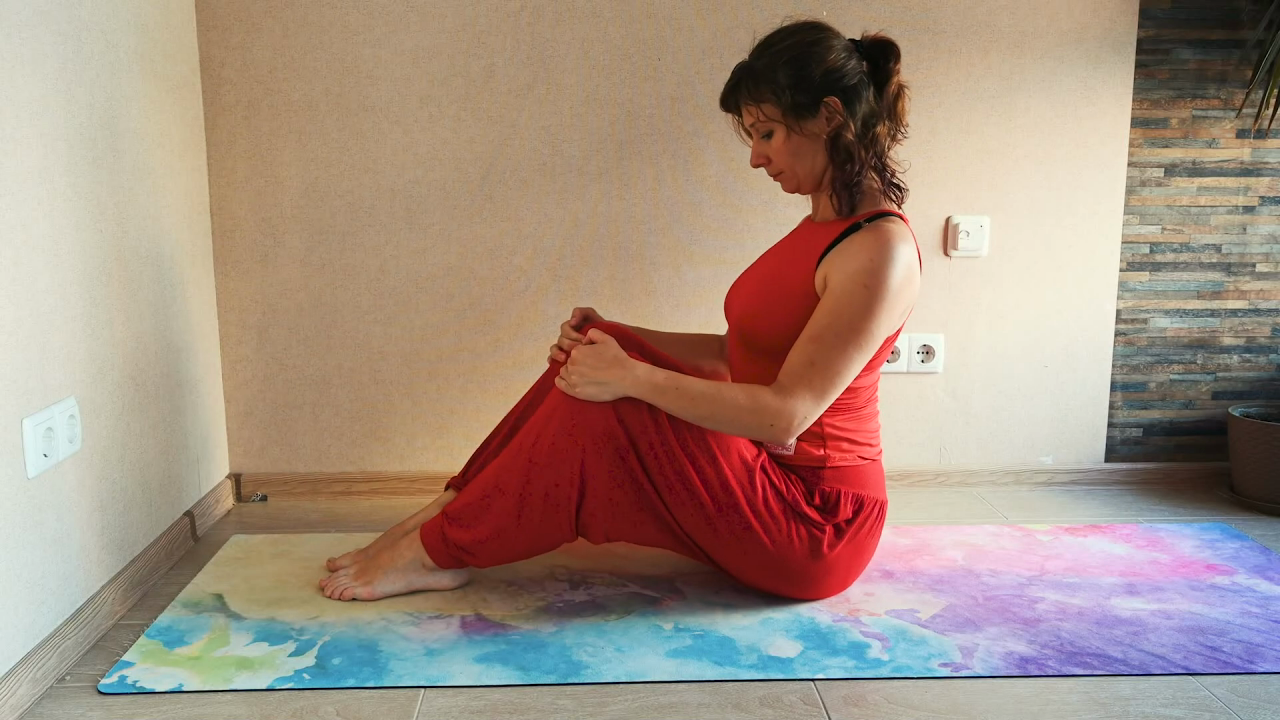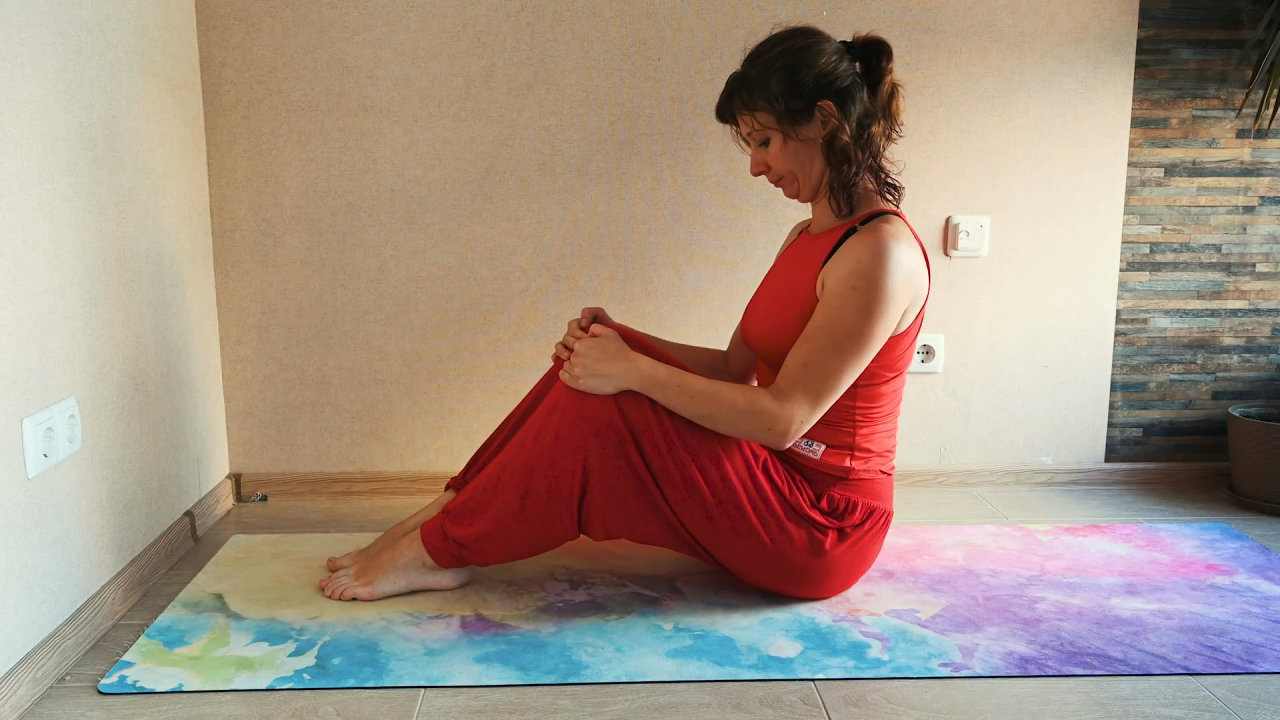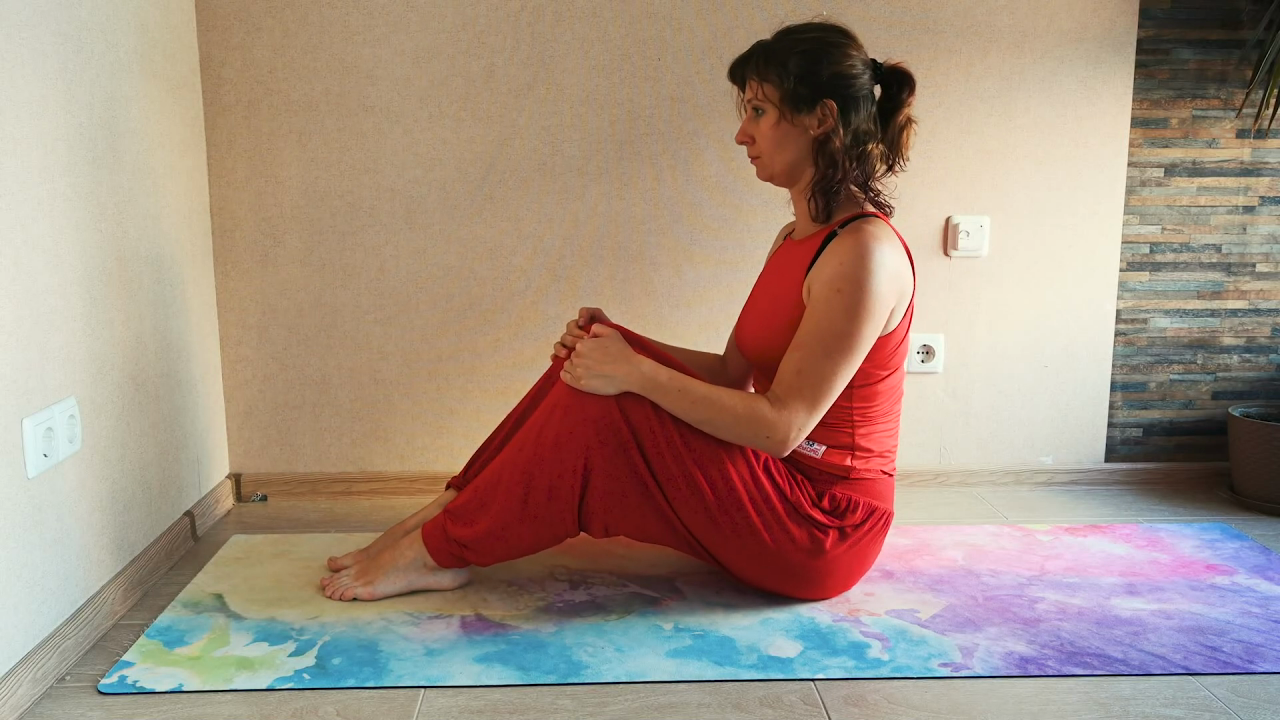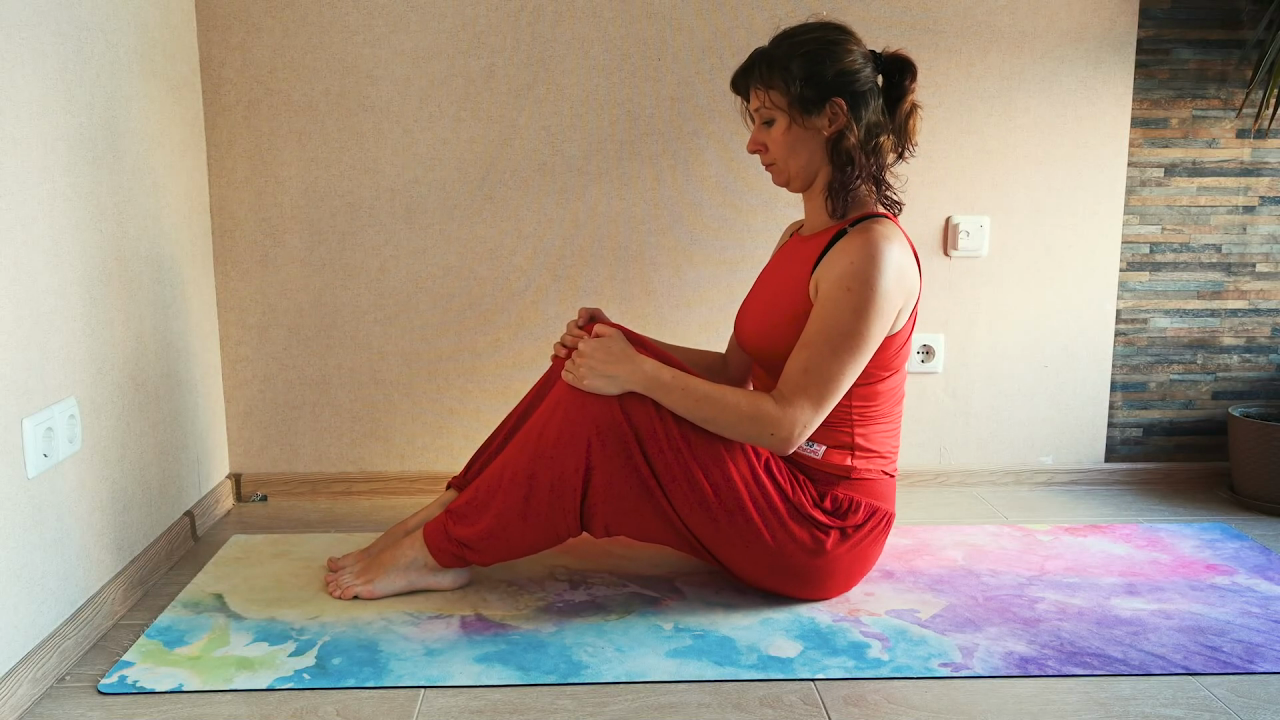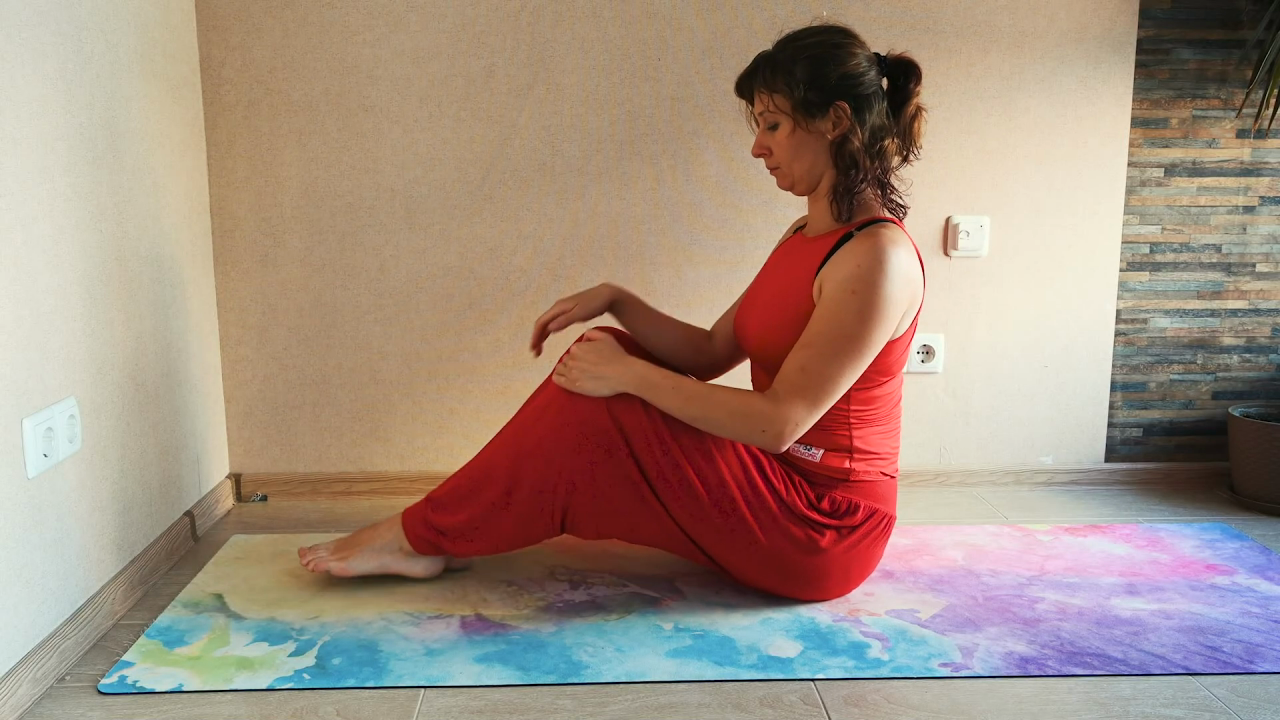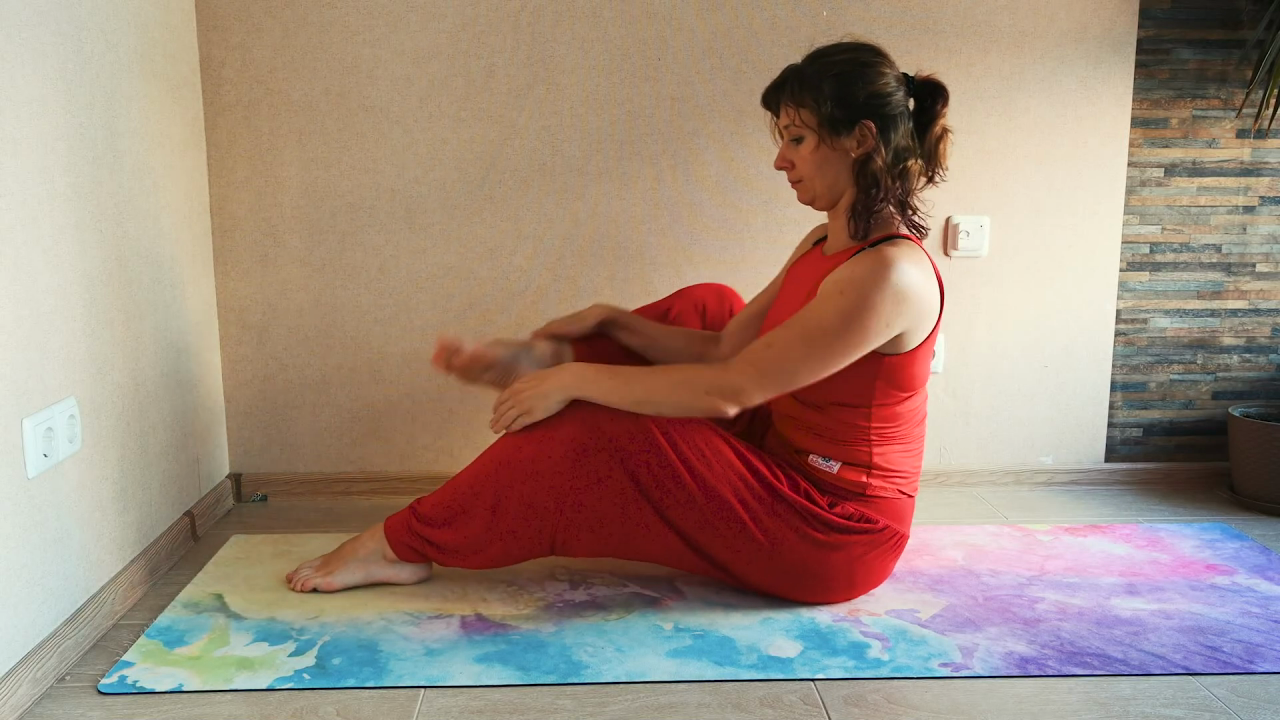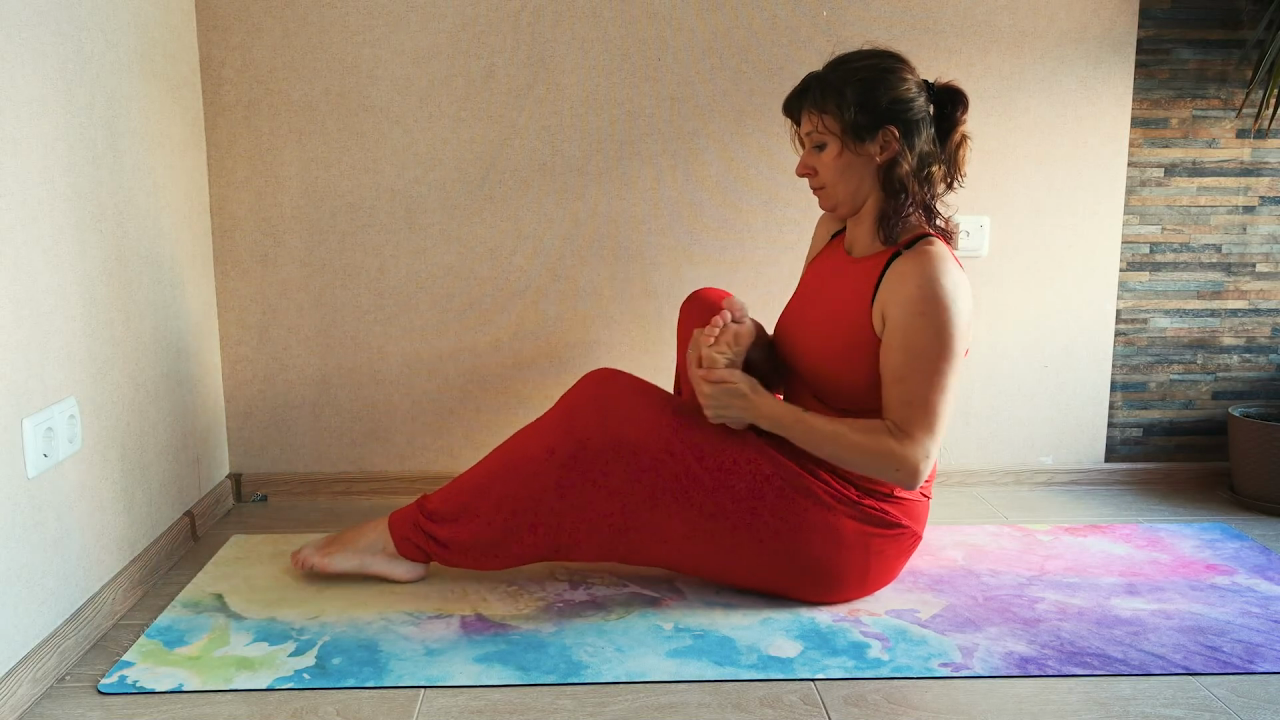
dt=0.7s
person 1, frame 1
left shoulder: (880, 249)
right shoulder: (825, 228)
left elbow: (786, 414)
right elbow: (743, 353)
left wrist: (631, 376)
right wrist: (614, 339)
left hip: (814, 527)
right hip: (765, 482)
left knee: (599, 408)
right knee: (592, 360)
left ankle: (439, 552)
right ankle: (452, 514)
person 1, frame 2
left shoulder: (880, 253)
right shoulder: (809, 237)
left elbow: (783, 418)
right elbow: (735, 368)
left wrist: (633, 370)
right wrist: (620, 345)
left hip: (819, 531)
right hip: (778, 486)
left knee: (602, 401)
right knee: (593, 365)
left ankle: (437, 552)
right ankle: (448, 516)
person 1, frame 3
left shoulder: (863, 252)
right shoulder: (797, 241)
left elbow: (783, 426)
right elbow: (731, 374)
left wrist: (635, 373)
right wrist: (620, 348)
left hip: (821, 532)
right hip: (781, 492)
left knee: (601, 403)
right knee: (593, 361)
left ankle: (438, 553)
right ankle: (449, 515)
person 1, frame 4
left shoulder: (872, 253)
right shoulder: (802, 238)
left elbow: (787, 424)
right elbow: (733, 373)
left wrist: (638, 373)
right wrist: (620, 347)
left hip: (819, 530)
right hip: (776, 488)
left knee: (601, 403)
right knee: (595, 364)
left ankle: (440, 552)
right ankle: (452, 512)
person 1, frame 5
left shoulder: (877, 257)
right shoulder: (806, 238)
left elbow: (781, 421)
right elbow: (710, 354)
left wrist: (629, 374)
right wrist: (617, 301)
left hip: (820, 534)
right hip: (778, 488)
left knee: (593, 406)
right knee: (596, 360)
left ankle: (421, 536)
right ankle: (450, 526)
person 1, frame 6
left shoulder: (887, 274)
right shoulder: (825, 245)
left elbow: (724, 394)
right elbow: (723, 351)
left wrist: (573, 385)
right wrist: (616, 321)
left hip: (832, 541)
right hip: (796, 478)
left knee: (587, 427)
right knee: (708, 307)
left ankle: (401, 545)
person 1, frame 7
left shoulder: (926, 278)
right shoulder: (833, 234)
left elbow: (907, 460)
right elbow: (786, 368)
left wrist: (760, 409)
right wrist: (743, 341)
left hip: (847, 541)
right hip: (800, 480)
left knee: (605, 409)
right knee: (710, 306)
left ankle: (409, 541)
